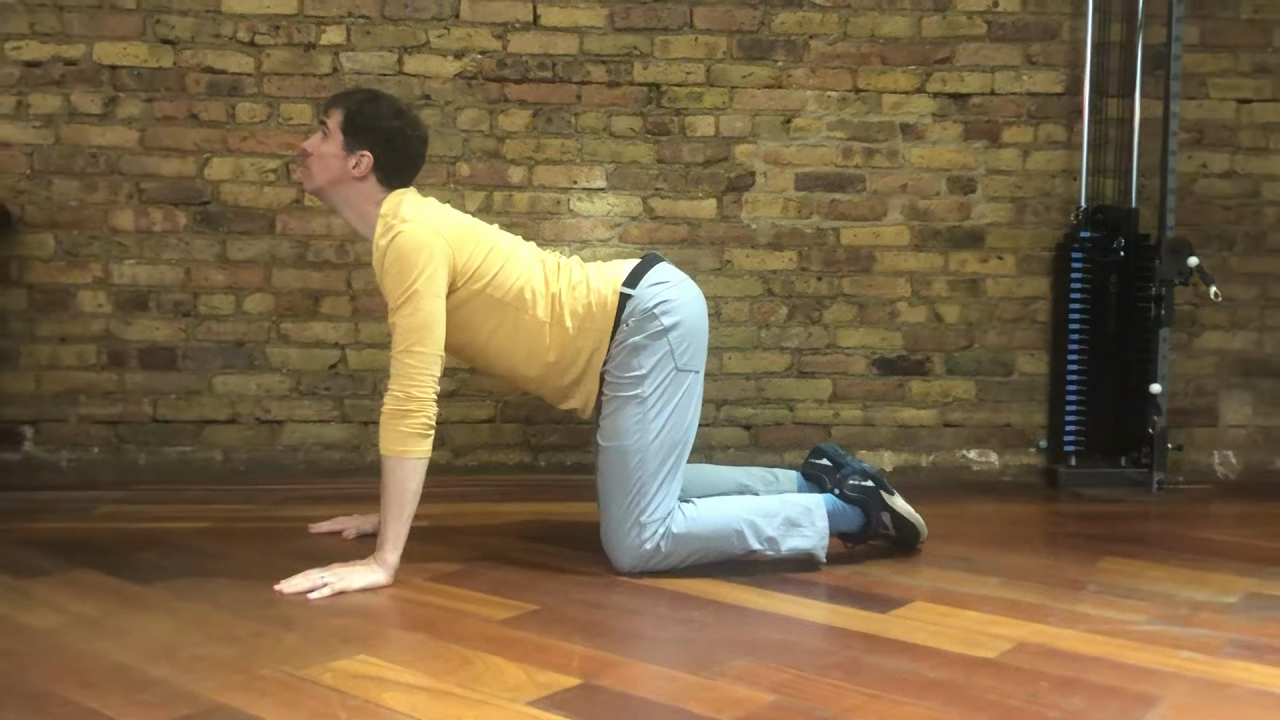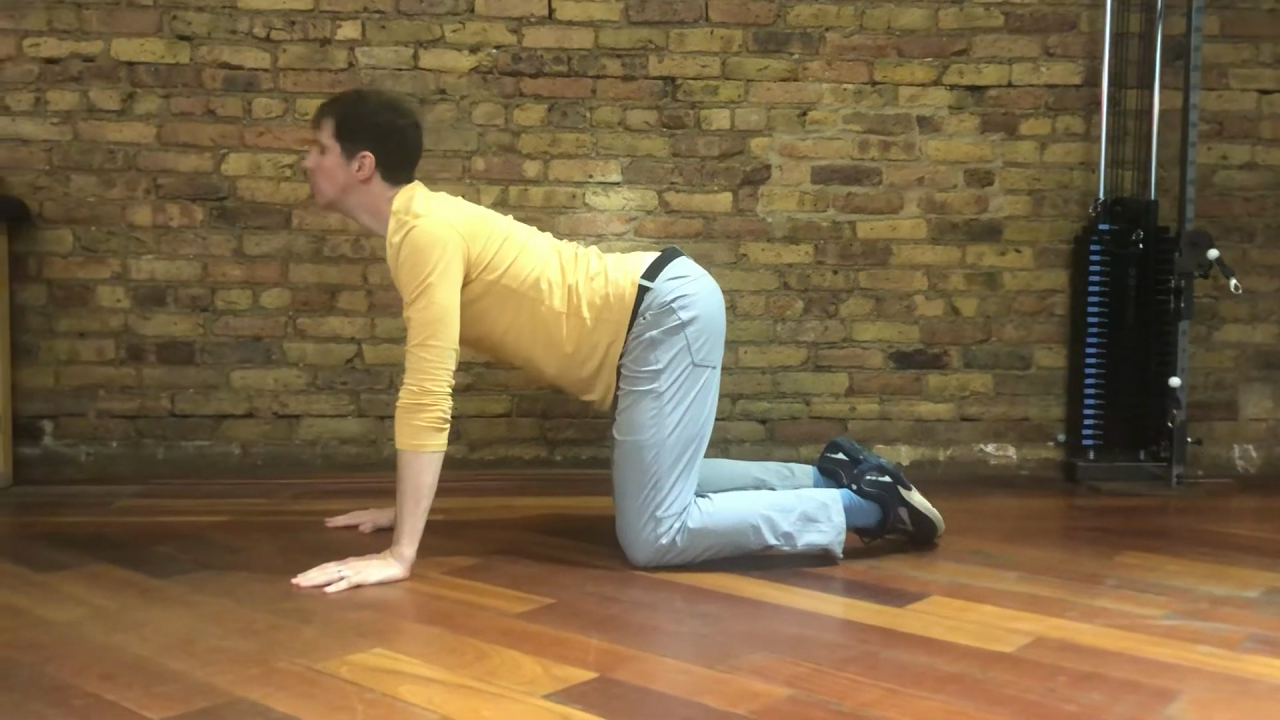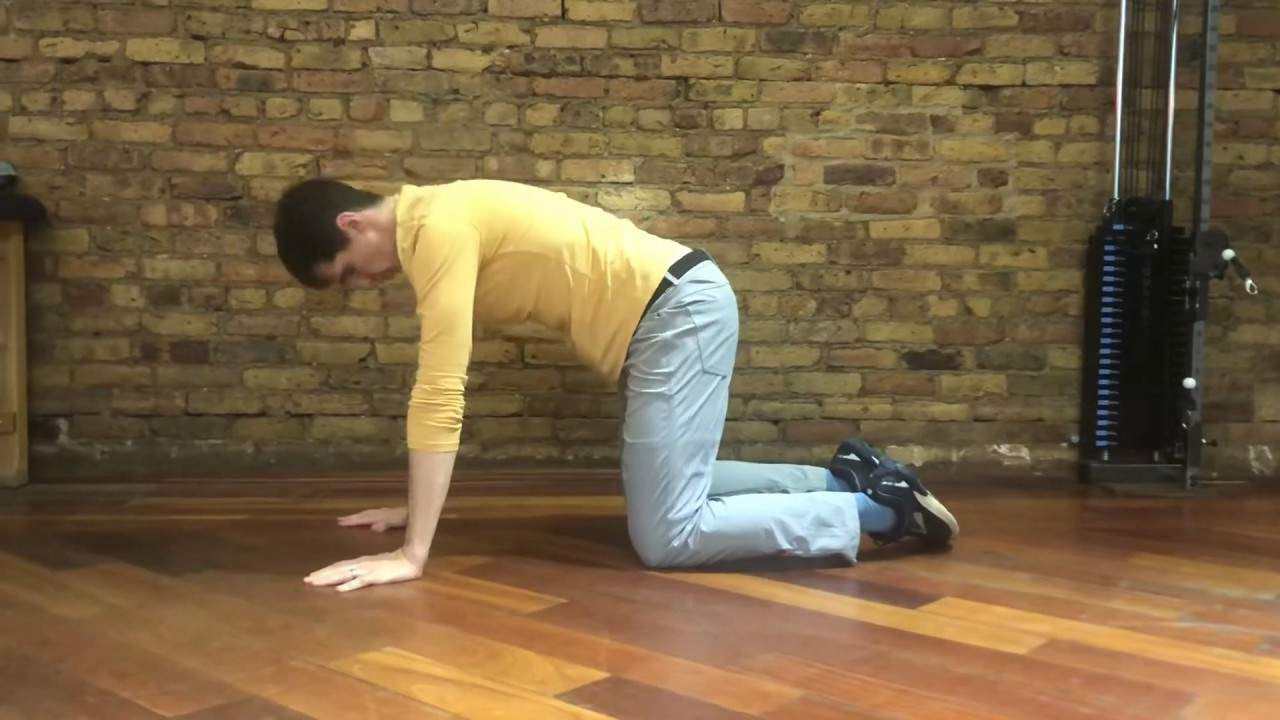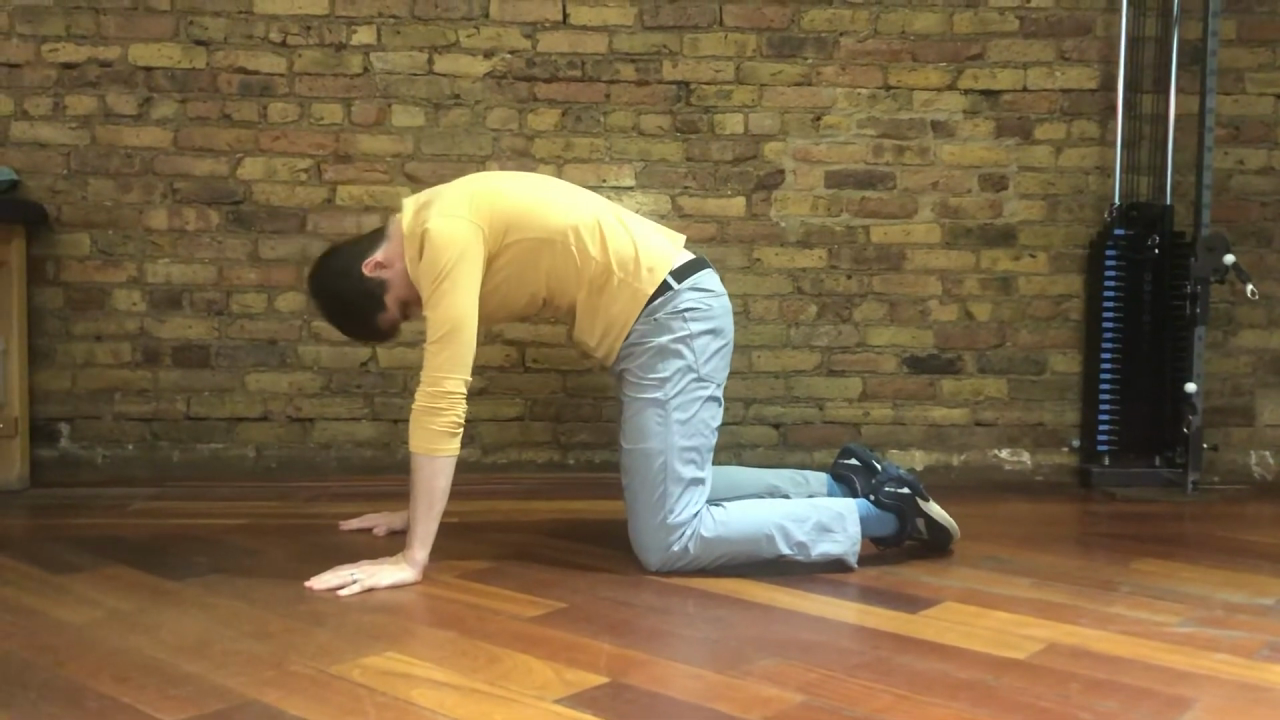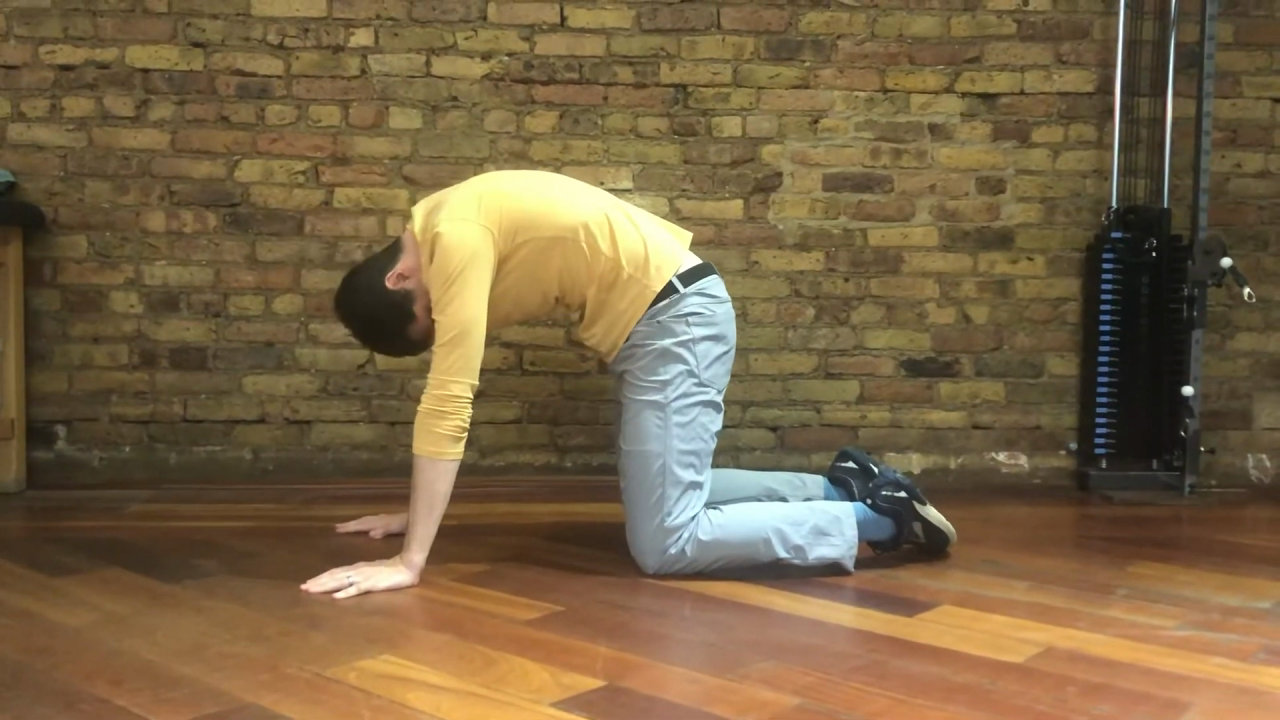
dt=0.7s
person 1, frame 1
left shoulder: (409, 237)
right shoulder: (404, 229)
left elbow: (412, 398)
right elbow: (410, 387)
left wrist: (383, 560)
right wrist: (387, 512)
left hip: (649, 315)
right hip: (639, 317)
left knee: (636, 543)
right knee: (639, 489)
left ankle: (844, 510)
right ankle: (814, 480)
person 1, frame 2
left shoulder: (422, 230)
right shoulder: (420, 223)
left elbow: (426, 395)
right elbow: (426, 384)
left wrist: (400, 552)
right wrist: (402, 506)
left hip: (667, 310)
right hip: (658, 309)
left knee: (652, 537)
right knee: (656, 483)
left ankle: (862, 505)
right ankle: (830, 475)
person 1, frame 3
left shoulder: (436, 228)
right shoulder: (435, 219)
left elbow: (439, 390)
right elbow: (440, 383)
left wrist: (412, 552)
right wrist: (415, 506)
left hip: (679, 309)
right hip: (669, 309)
left knee: (665, 537)
right knee: (668, 488)
left ankle: (873, 510)
right ankle: (842, 478)
person 1, frame 4
left shoulder: (441, 234)
right shoulder: (437, 229)
left elbow: (442, 394)
right elbow: (442, 389)
left wrist: (413, 557)
right wrist: (418, 509)
left hip: (673, 313)
right hip: (658, 314)
left knee: (668, 541)
right knee: (667, 488)
left ankle: (878, 513)
right ankle: (844, 484)
person 1, frame 5
left shoulder: (452, 238)
right shoulder: (447, 230)
left elbow: (448, 400)
right elbow: (447, 396)
left wrist: (409, 560)
right wrist: (415, 513)
left hip: (675, 314)
right hip: (661, 315)
left knee: (665, 545)
right knee: (666, 490)
left ankle: (873, 517)
right ankle: (839, 489)
